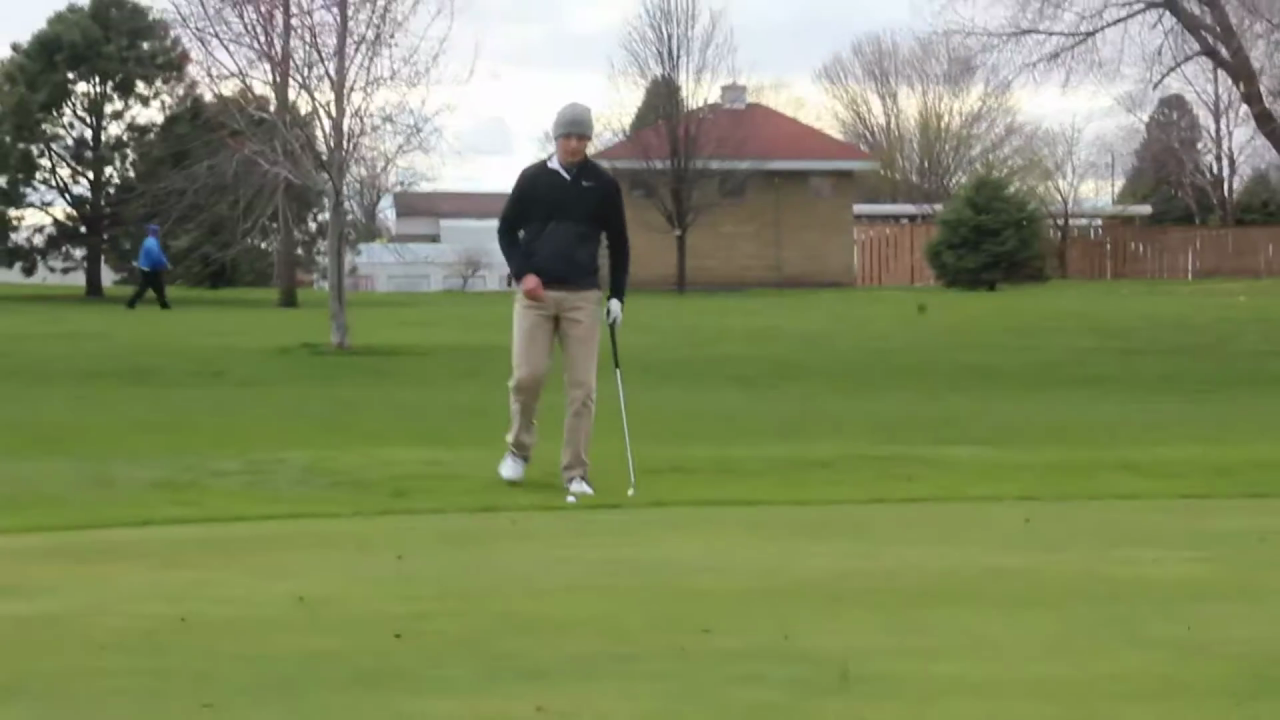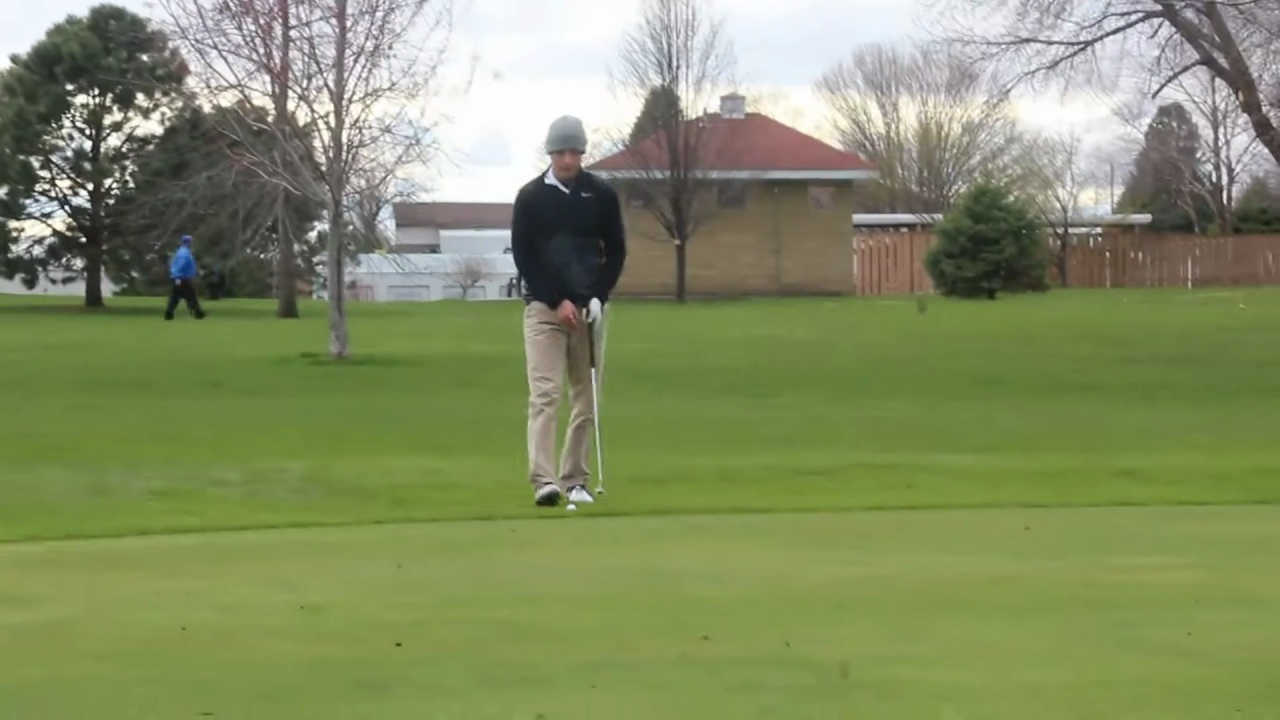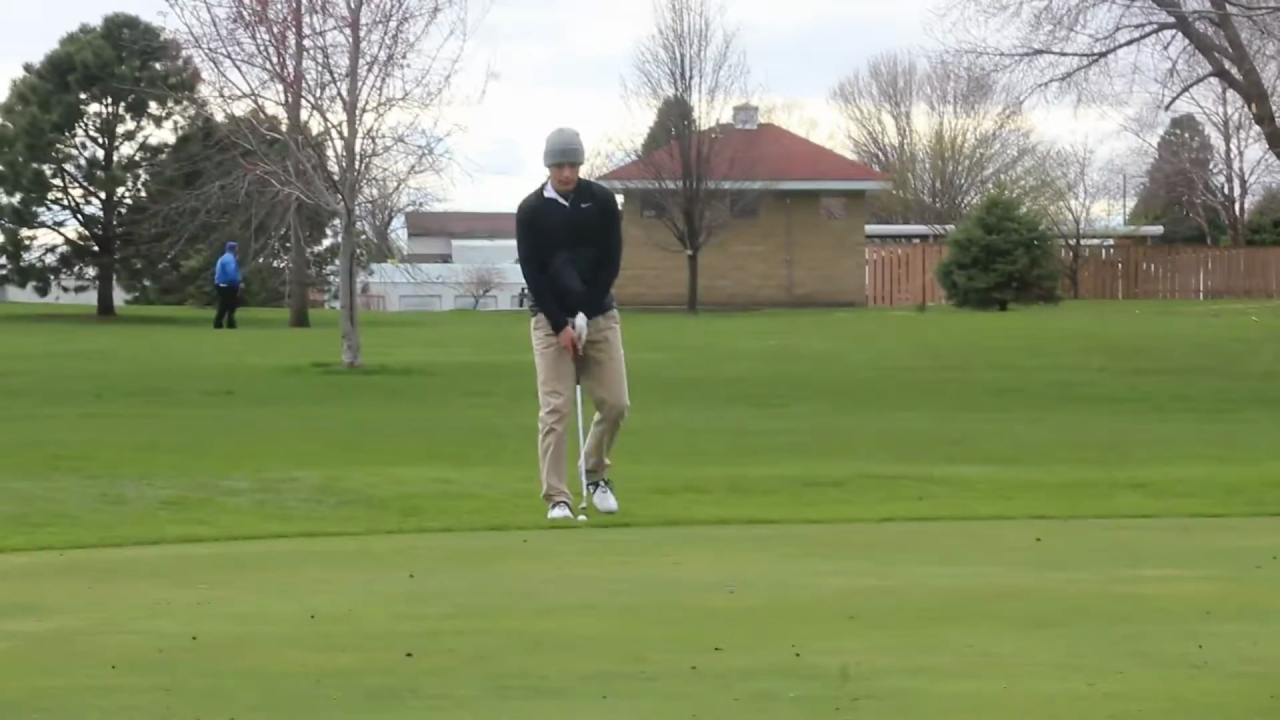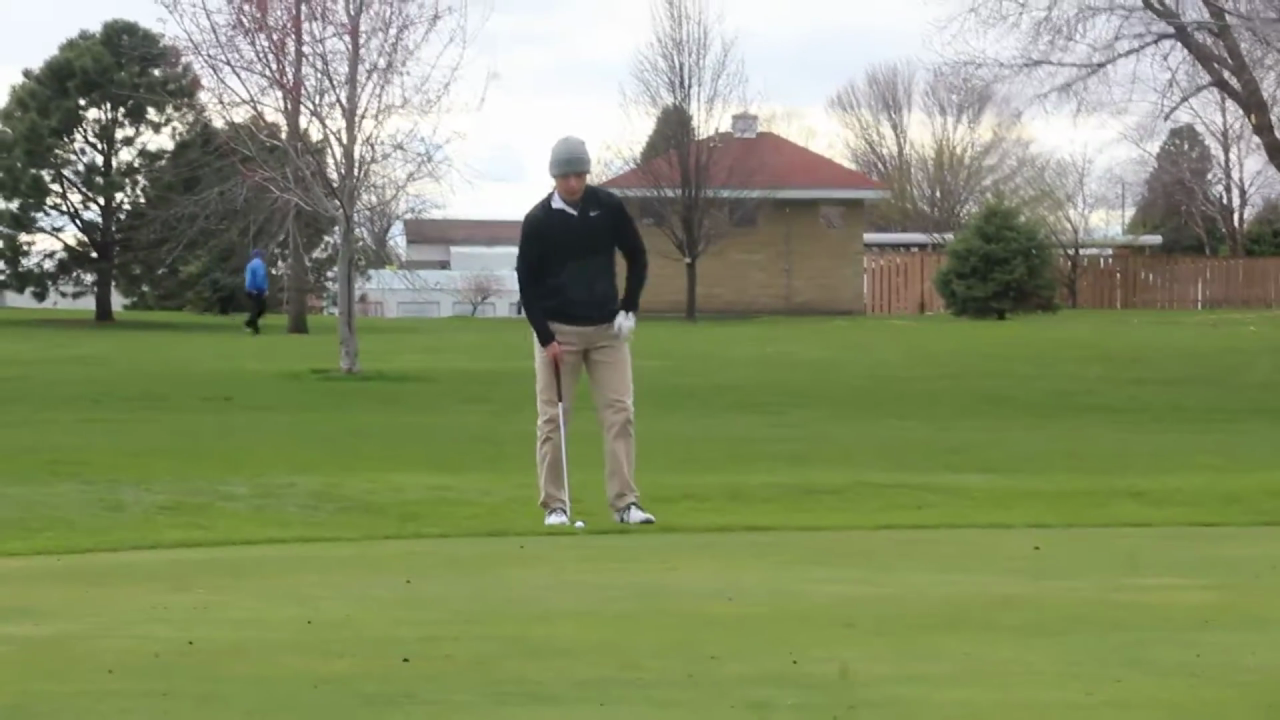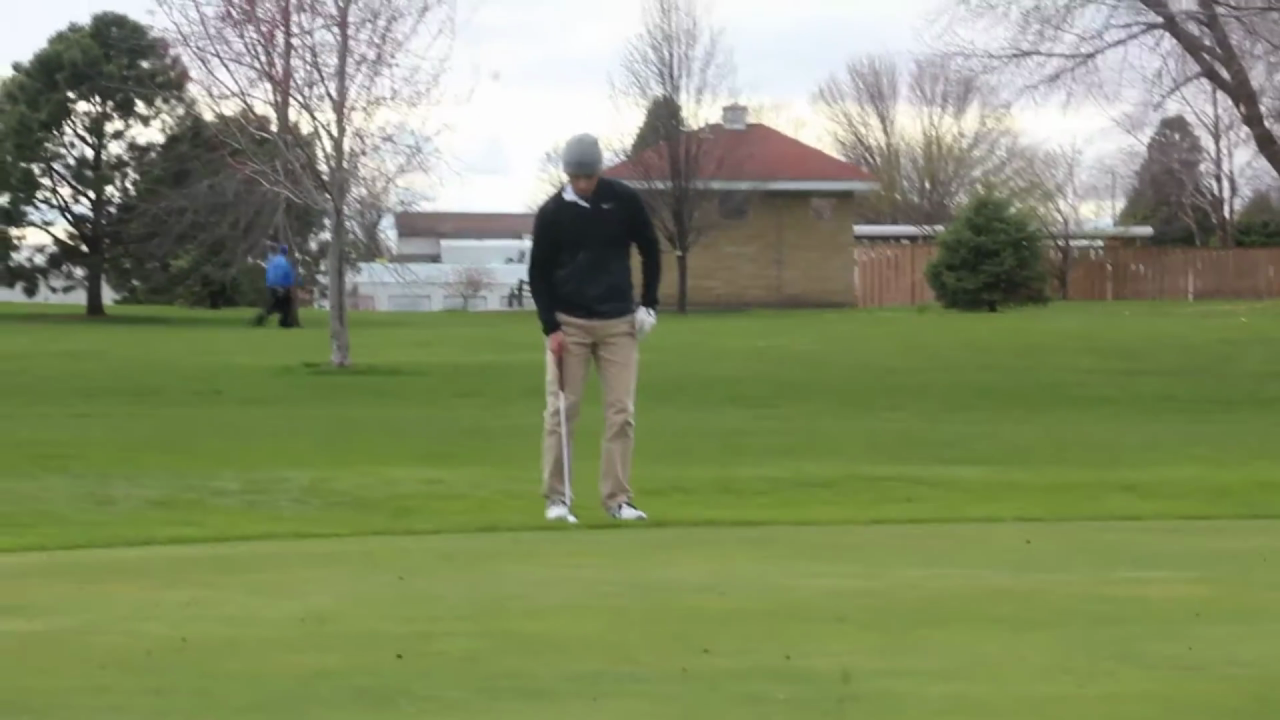
dt=0.4s
person 1, frame 1
left shoulder: (604, 183)
right shoulder: (533, 178)
left elbow: (618, 242)
right elbow: (507, 228)
left wrist: (617, 294)
right wrist: (522, 272)
left hip: (583, 295)
right hip: (537, 292)
left knee: (582, 386)
right knee: (528, 375)
left ankle: (575, 471)
right ankle: (519, 446)
person 1, frame 2
left shoulder: (602, 194)
right shoulder: (531, 196)
left elbow: (616, 251)
right elbow: (522, 255)
left wrist: (600, 296)
right wrist: (556, 300)
left hip: (588, 308)
right hip: (544, 307)
left knee: (586, 399)
right knee: (545, 394)
left ankle: (574, 479)
right ankle: (545, 480)
person 1, frame 3
left shoulder: (602, 200)
right shoulder: (531, 210)
left elbow: (611, 262)
right elbow: (532, 273)
left wrist: (586, 313)
right wrist: (560, 324)
left hip: (599, 315)
right hip: (551, 320)
left knee: (615, 403)
right knee: (555, 409)
left ankle: (595, 472)
right ankle: (557, 498)
person 1, frame 4
left shoulder: (610, 207)
right shoulder: (538, 220)
left elbow: (637, 258)
right elbow: (528, 284)
left wrist: (629, 309)
right wrist: (546, 338)
left hip: (607, 325)
right hip: (557, 329)
left knee: (619, 412)
right knee: (552, 418)
left ankle: (625, 502)
right ankle: (554, 505)
person 1, frame 5
left shoulder: (625, 200)
right shoulder: (552, 212)
left elbow: (651, 251)
right elbow: (539, 273)
left wrist: (648, 303)
right wrist: (550, 327)
left hip: (618, 321)
right hip: (568, 322)
left knee: (621, 411)
right knee: (560, 410)
left ankle: (617, 498)
right ankle: (556, 496)
